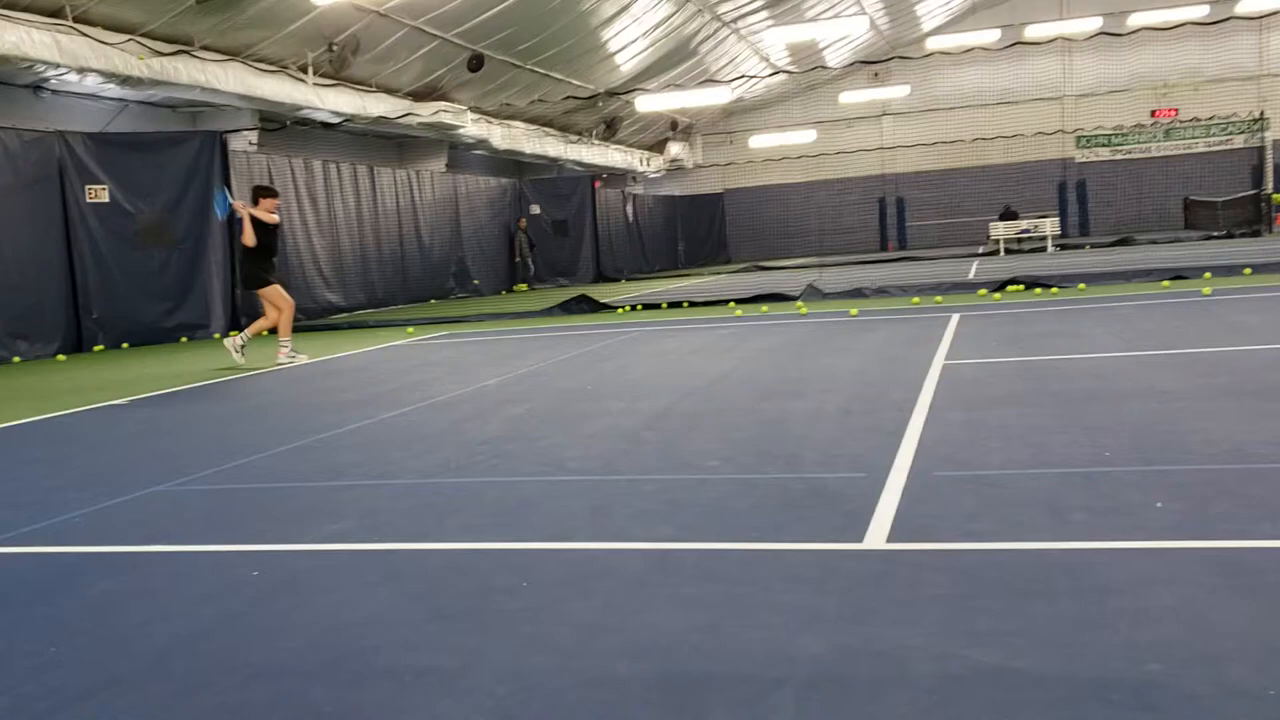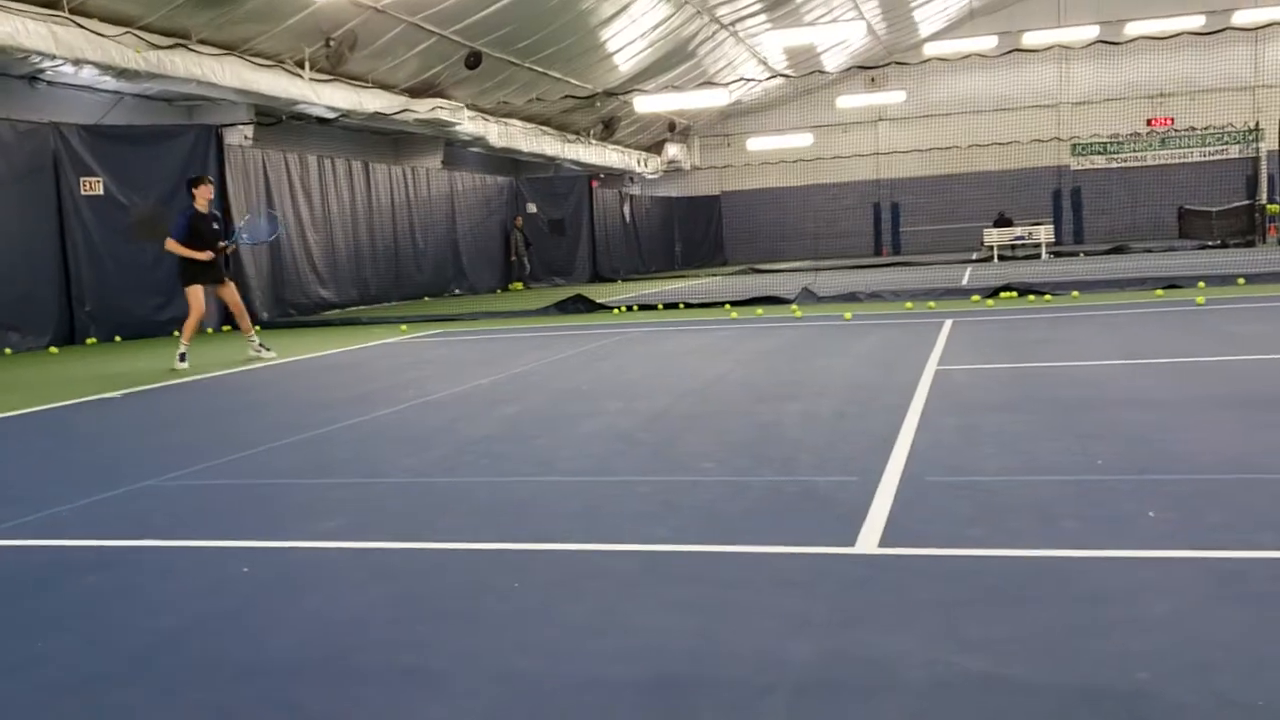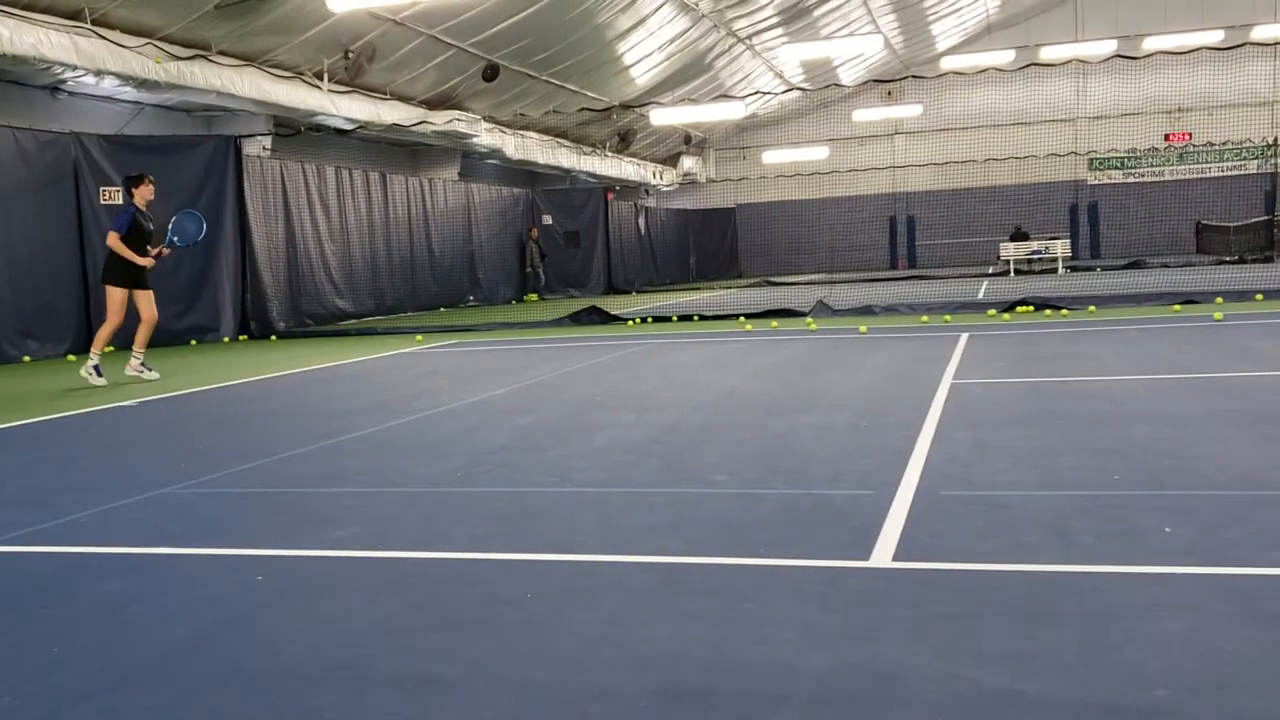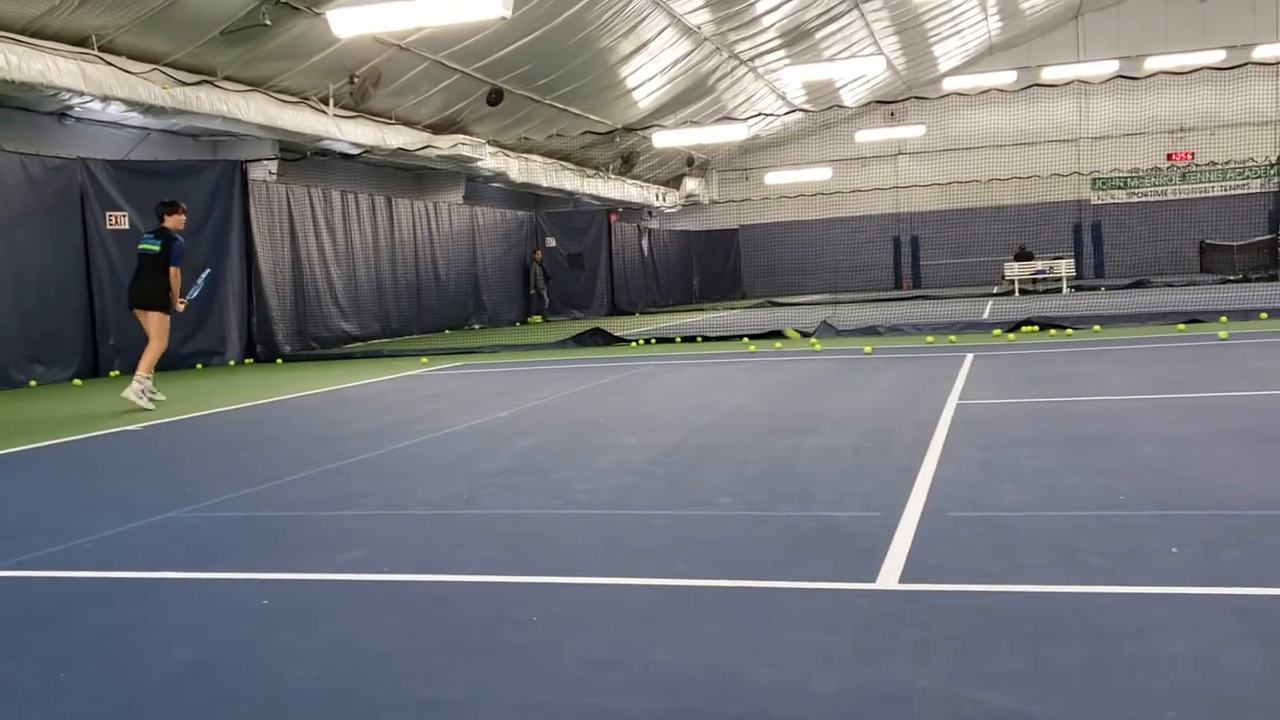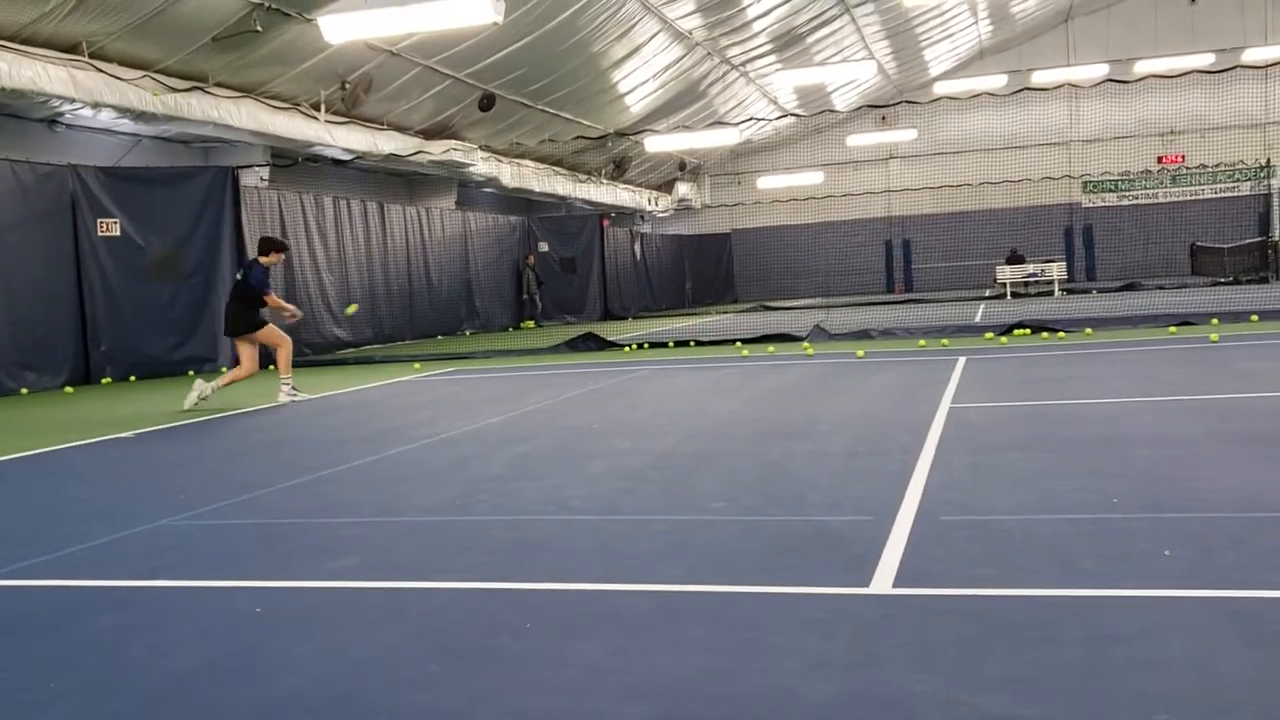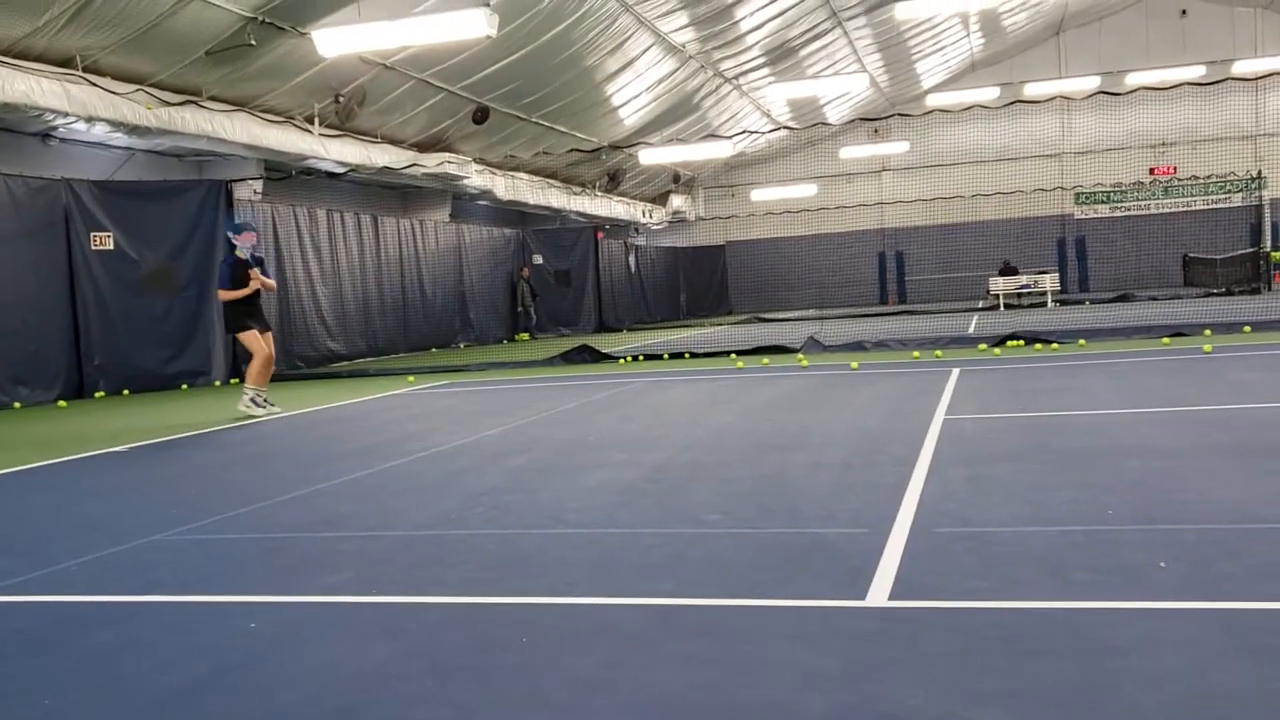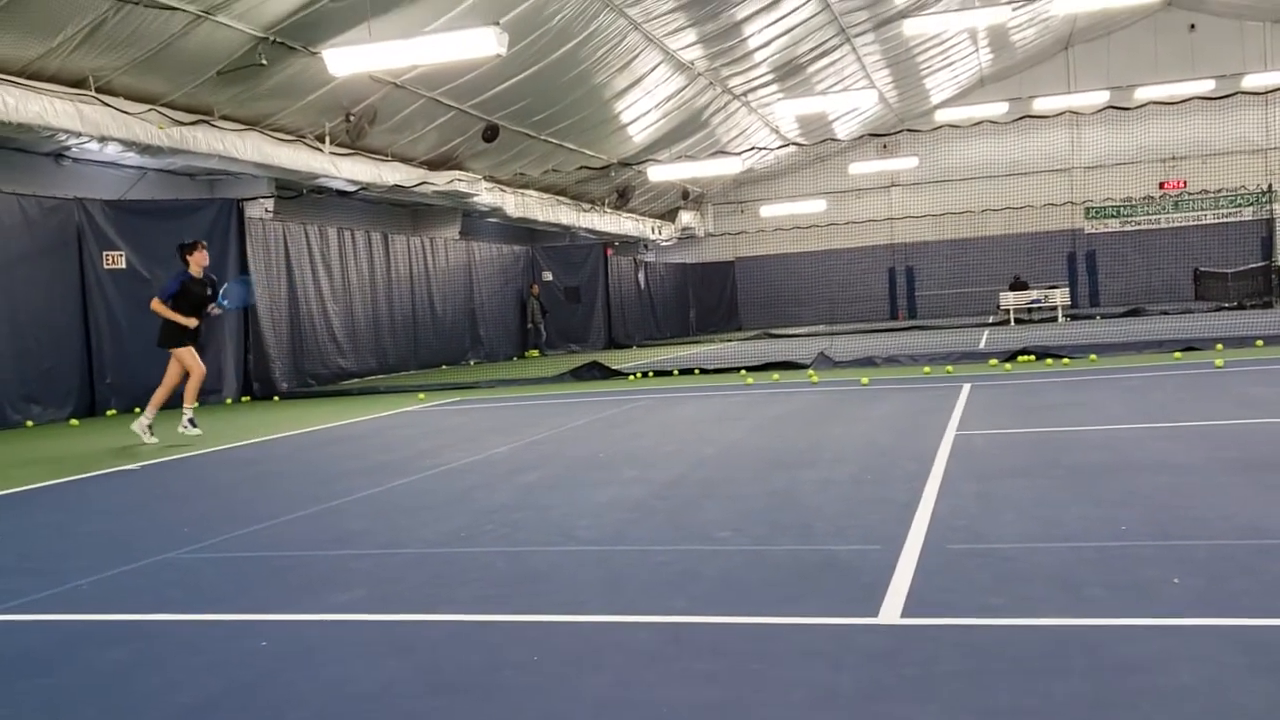
dt=0.7s
person 1, frame 1
left shoulder: (273, 217)
right shoulder: (249, 221)
left elbow: (272, 219)
right elbow: (250, 242)
left wrist: (248, 210)
right wrist: (245, 215)
left hip: (267, 271)
right hip: (254, 273)
left knee: (275, 317)
right knee: (288, 305)
left ankle: (237, 341)
right ankle: (285, 351)
person 1, frame 2
left shoulder: (215, 216)
right shoulder: (187, 217)
right elbow: (169, 244)
left wrist: (223, 246)
right wrist: (198, 255)
left hip: (215, 267)
right hip: (193, 270)
left knee: (238, 306)
right knee: (198, 311)
left ankle: (254, 345)
right ankle: (182, 352)
person 1, frame 3
left shoulder: (146, 215)
right shoulder: (128, 212)
right elbow: (111, 241)
left wrist: (154, 252)
right wrist: (139, 259)
left hip: (137, 273)
right hip: (119, 271)
left knee: (150, 316)
right knee: (115, 318)
left ankle: (135, 363)
right ankle: (90, 364)
person 1, frame 4
left shoulder: (147, 237)
right shoulder: (175, 240)
right elbow: (173, 274)
left wrist: (171, 297)
right wrist: (176, 302)
left hip: (137, 291)
right hip: (154, 294)
left knee: (156, 340)
right knee: (158, 343)
left ankle: (145, 385)
right ankle: (135, 387)
person 1, frame 5
left shoulder: (260, 267)
right shoulder: (257, 271)
right elbow: (272, 302)
left wrist: (283, 311)
right wrist: (290, 309)
left hip: (247, 318)
right hip: (242, 318)
left knee: (248, 368)
right knee: (285, 342)
left ankle: (206, 388)
right ankle: (286, 389)
person 1, frame 6
left shoulder: (257, 260)
right shoulder: (229, 264)
left elbow: (272, 287)
right elbow: (222, 296)
left wrist: (261, 279)
right wrist: (248, 289)
left hip: (256, 313)
right hip: (237, 316)
left knee: (269, 358)
right knee: (262, 354)
left ankle: (260, 399)
right ankle: (247, 399)
person 1, frame 7
left shoulder: (211, 282)
right shoulder: (180, 280)
left elbow: (206, 306)
right elbow: (155, 304)
left wrist: (213, 309)
right wrist: (183, 320)
left hip: (191, 336)
right hip: (175, 334)
left knee: (171, 382)
right knee: (198, 370)
left ankle: (143, 424)
right ankle: (187, 418)
